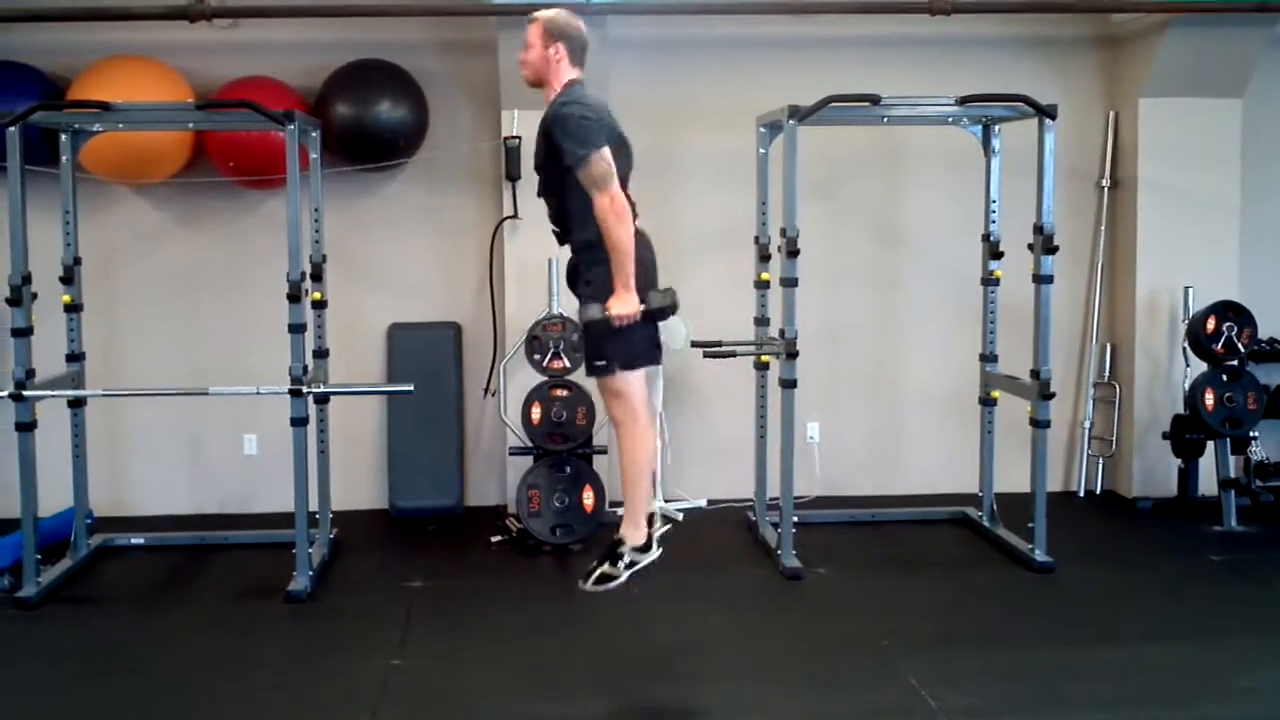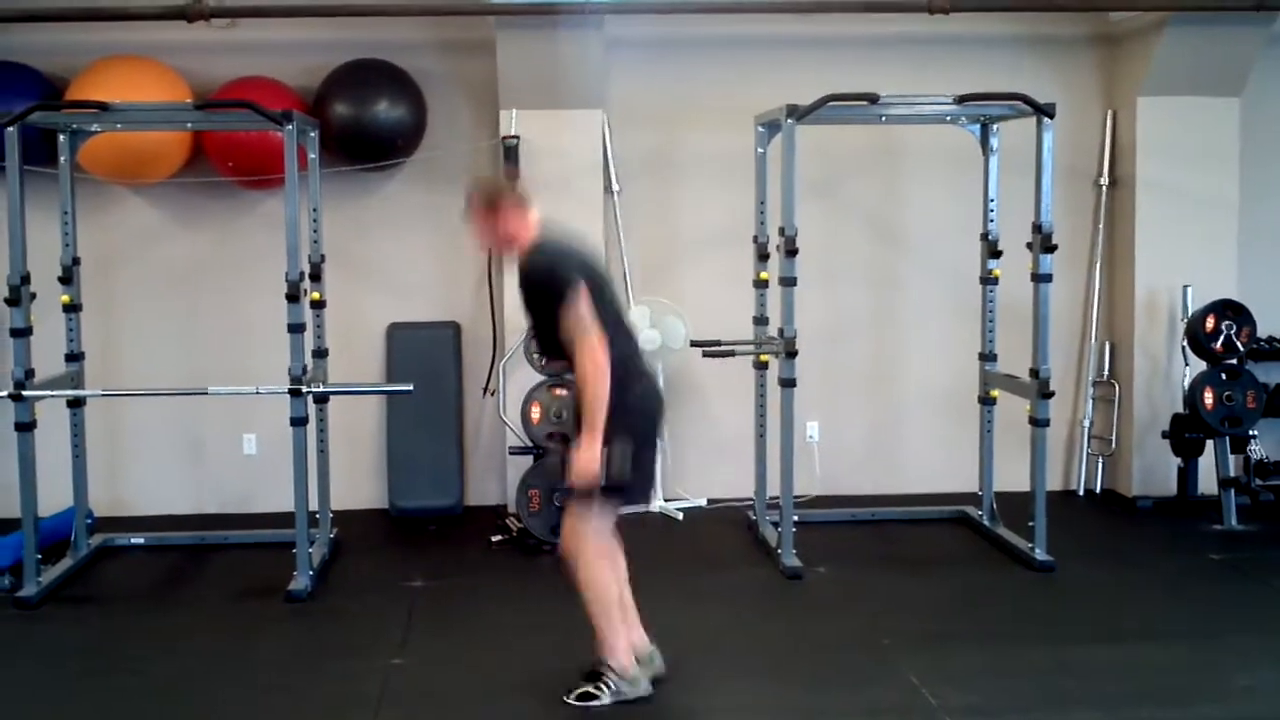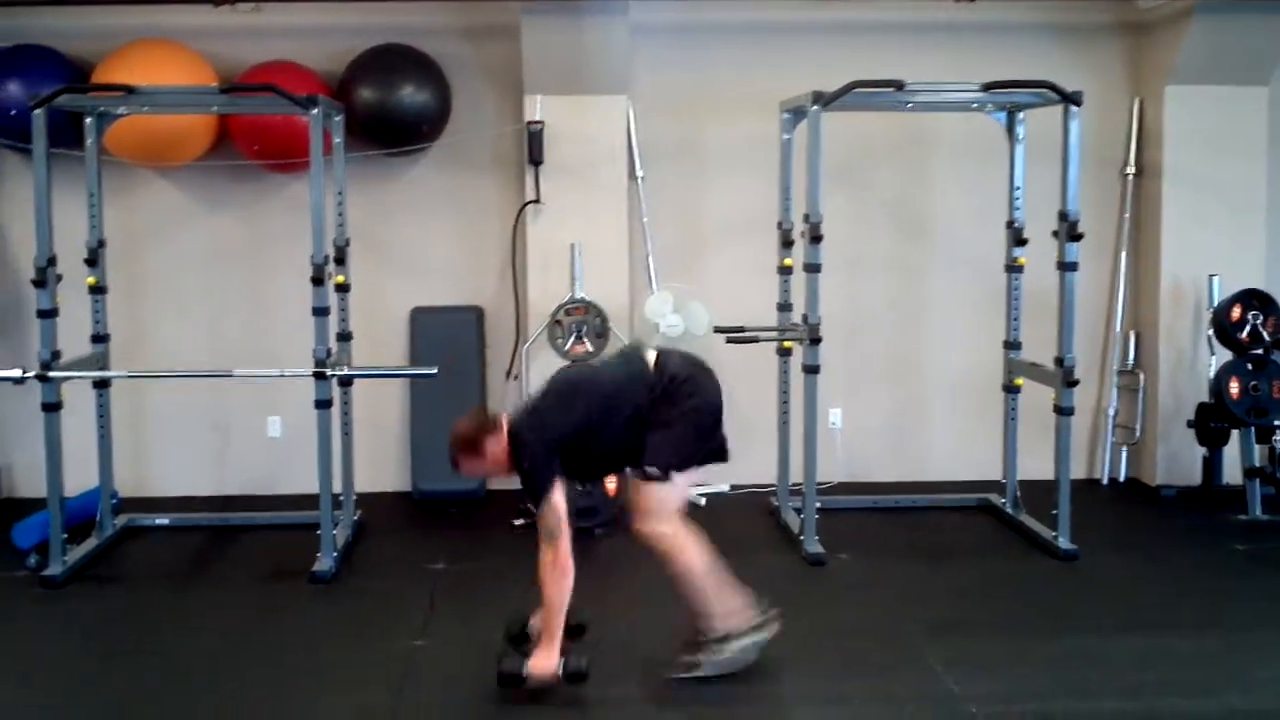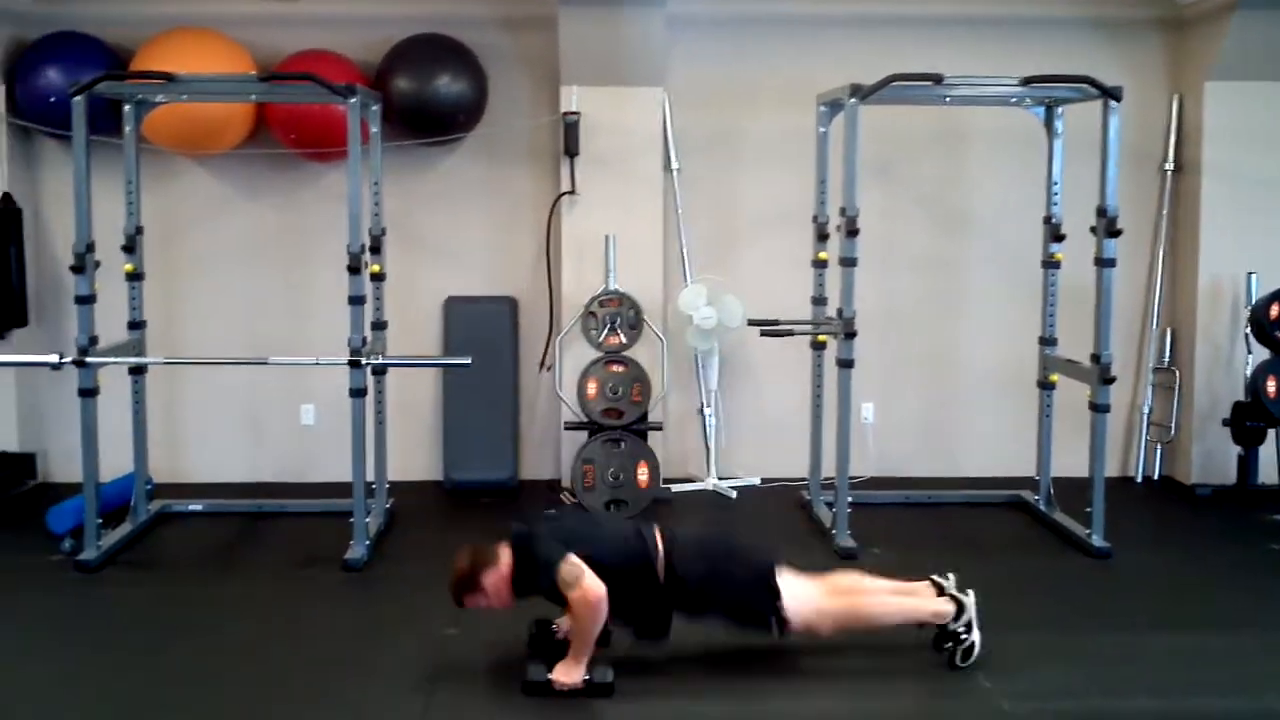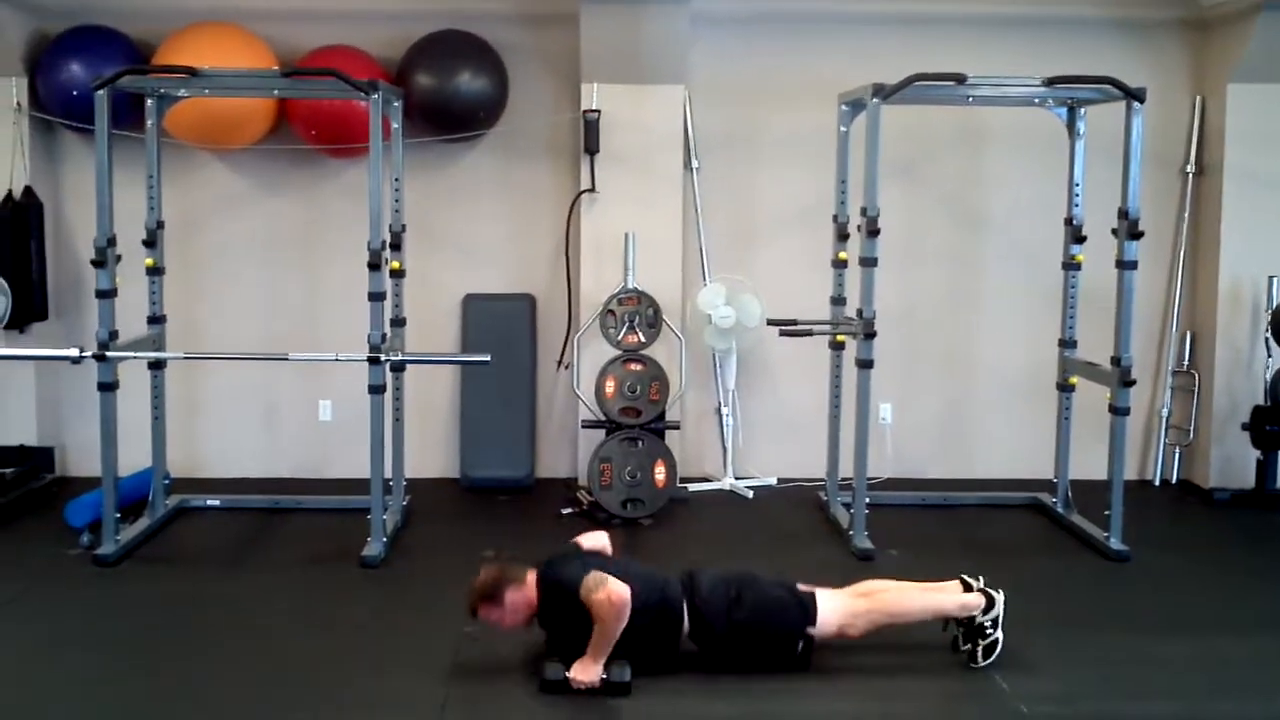
dt=0.3s
person 1, frame 1
left shoulder: (569, 111)
right shoulder: (578, 110)
left elbow: (611, 203)
left wrist: (624, 288)
left hip: (607, 269)
right hip: (606, 268)
left knee: (626, 400)
right knee: (627, 400)
left ankle: (635, 539)
right ankle: (641, 521)
person 1, frame 2
left shoulder: (546, 261)
right shoulder: (551, 256)
left elbow: (592, 347)
left wrist: (590, 443)
right wrist: (590, 431)
left hip: (623, 408)
right hip: (625, 402)
left knee: (579, 536)
right knee: (593, 530)
left ankle: (622, 669)
right ankle: (636, 648)
person 1, frame 3
left shoulder: (530, 444)
right shoulder: (528, 434)
left elbow: (558, 548)
right elbow: (554, 534)
left wrist: (549, 643)
right wrist: (552, 611)
left hip: (679, 391)
left knee: (651, 522)
right knee: (657, 515)
left ankle: (731, 627)
right ankle: (735, 615)
person 1, frame 4
left shoulder: (531, 550)
right shoulder: (531, 536)
left elbow: (592, 594)
left wrist: (575, 663)
right wrist: (579, 620)
left hip: (685, 572)
right hip: (678, 556)
left knee: (816, 613)
right knee: (811, 592)
left ankle: (947, 610)
right ankle: (933, 590)
person 1, frame 5
left shoulder: (558, 581)
right shoulder: (558, 566)
left elbow: (616, 597)
right elbow: (600, 540)
left wrist: (593, 659)
right wrist: (595, 626)
left hip: (714, 611)
right hip: (706, 593)
left knee: (847, 618)
right knee: (841, 602)
left ankle: (976, 606)
right ankle: (962, 591)
